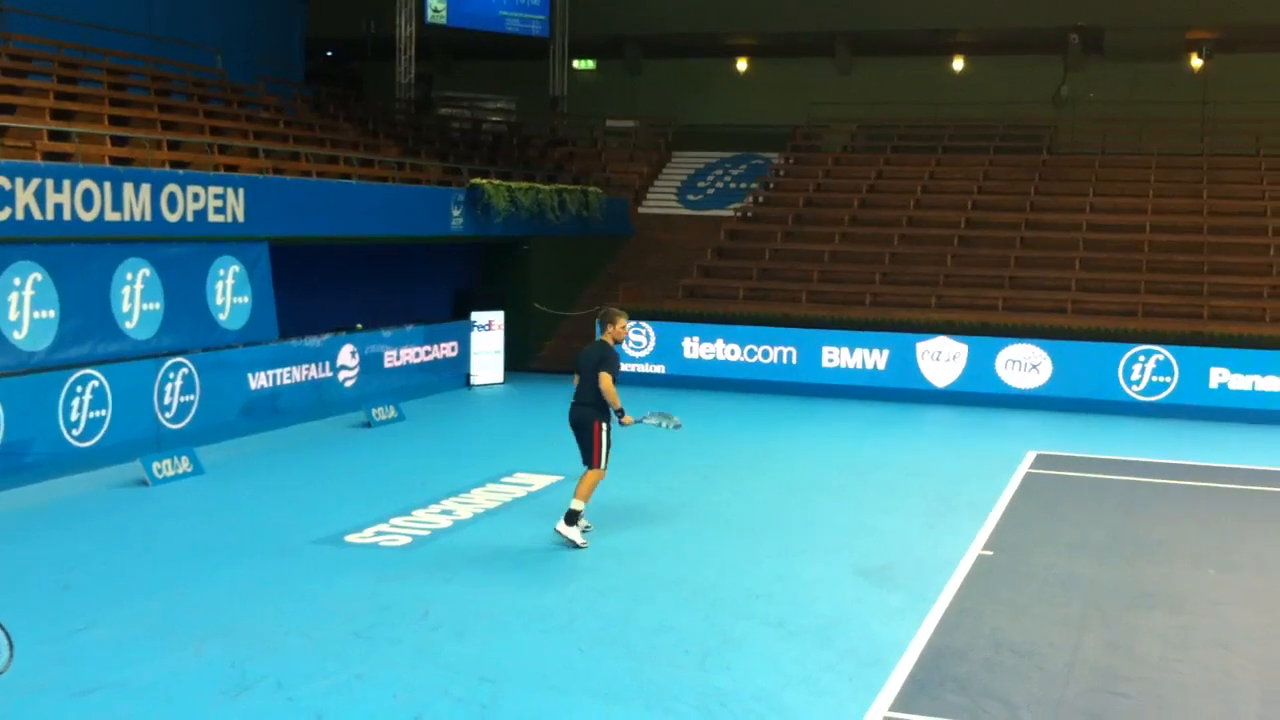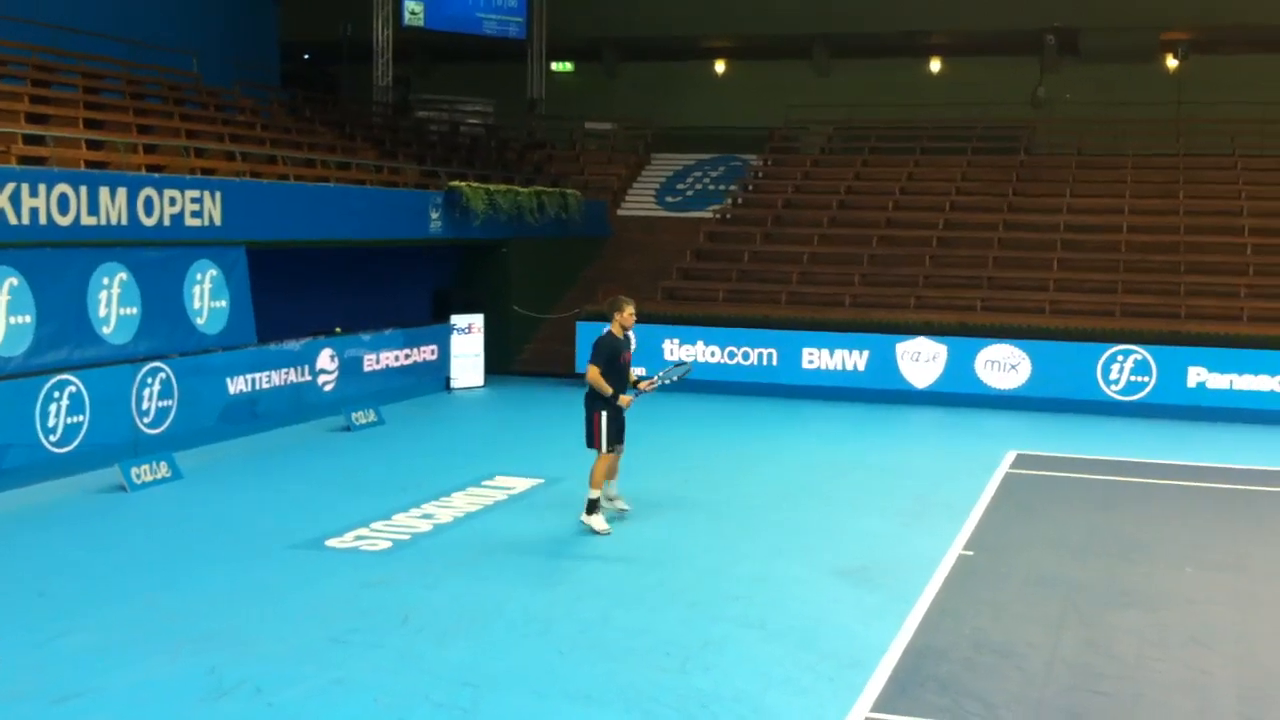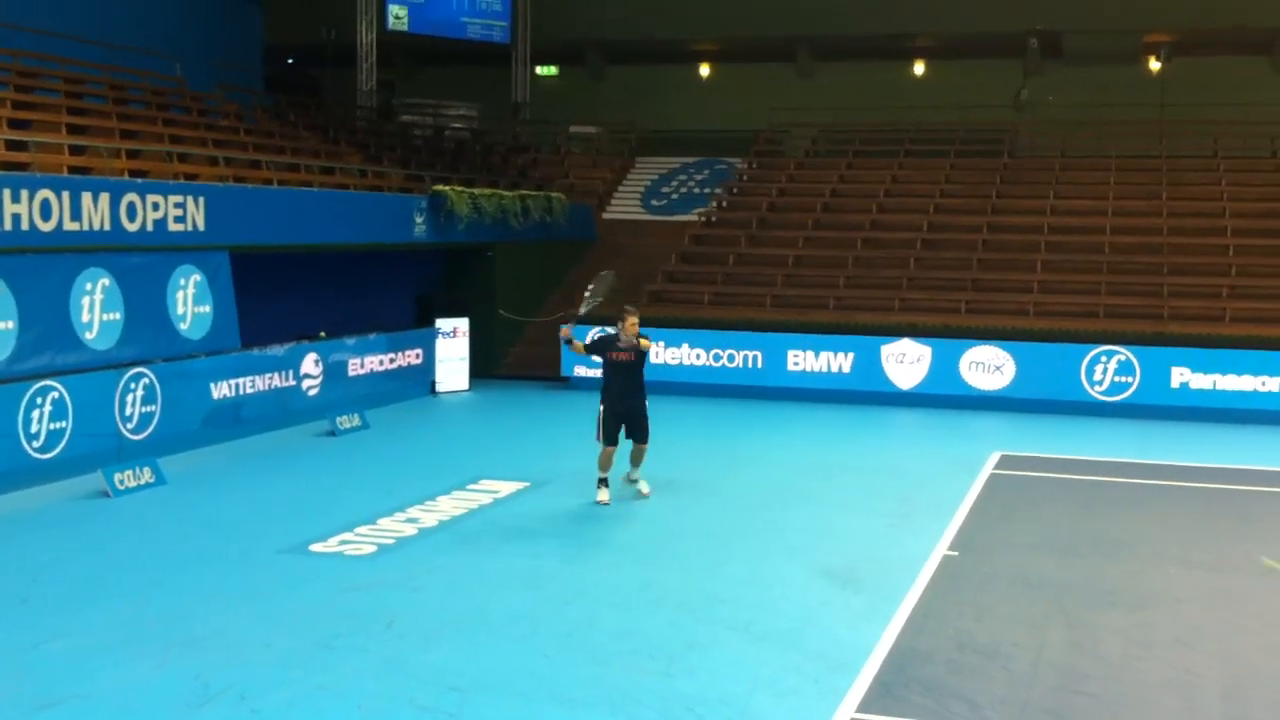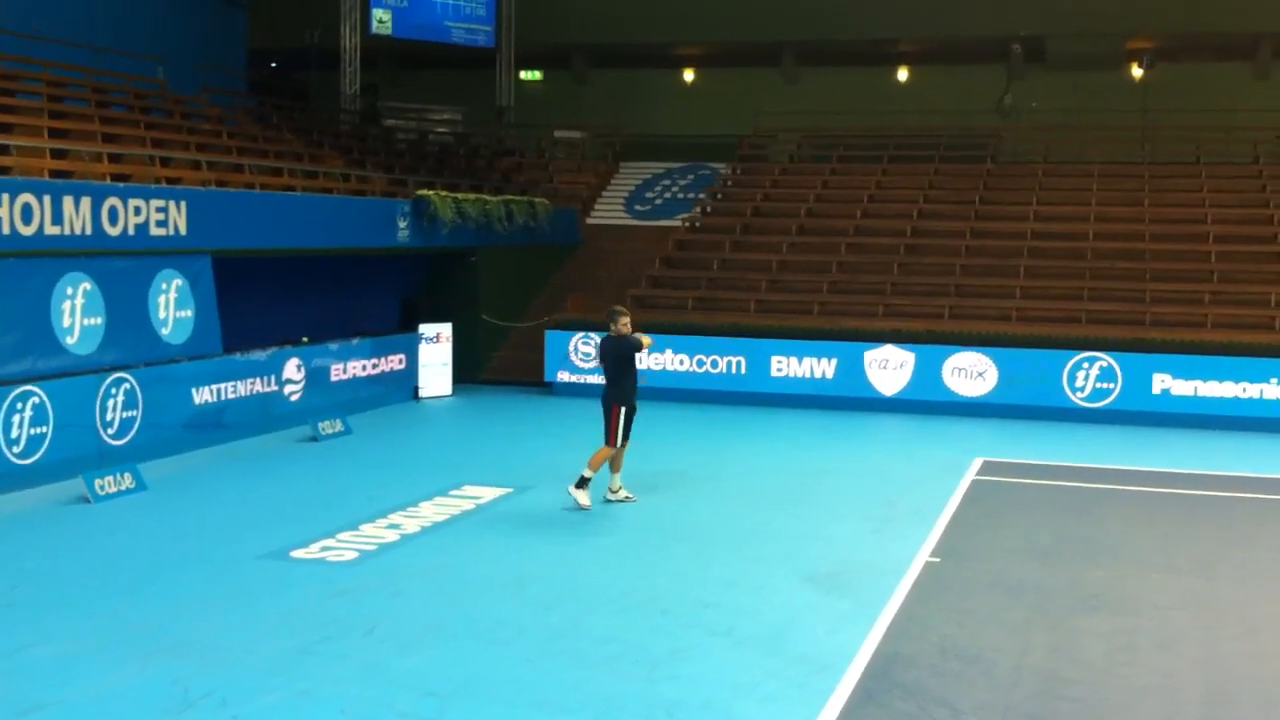
dt=0.7s
person 1, frame 1
left shoulder: (588, 351)
right shoulder: (610, 354)
right elbow: (605, 384)
right wrist: (620, 412)
left hip: (578, 412)
right hip: (594, 416)
left knee: (595, 465)
right knee: (597, 470)
left ankle: (575, 517)
right ankle: (568, 522)
person 1, frame 2
left shoulder: (626, 340)
right shoulder: (605, 343)
right elbow: (591, 375)
left wrist: (637, 383)
right wrist: (615, 396)
left hip: (614, 405)
right hip: (600, 405)
left knee: (616, 451)
right knee: (606, 455)
left ankle: (609, 496)
right ankle: (591, 510)
person 1, frame 3
left shoulder: (638, 339)
right shoulder: (605, 341)
left elbow: (647, 345)
right elbow: (580, 349)
left wrist: (633, 342)
right wrist: (568, 340)
left hip: (636, 402)
right hip: (611, 403)
left knee: (641, 445)
right knee: (609, 447)
left ankle: (634, 477)
right ankle: (602, 484)
person 1, frame 4
left shoulder: (605, 342)
right shoulder: (624, 343)
right elbow: (646, 342)
right wrist: (640, 336)
left hip: (614, 398)
right hip: (621, 401)
left knee: (619, 446)
right knee: (612, 447)
left ankle: (615, 489)
right ankle: (580, 486)
